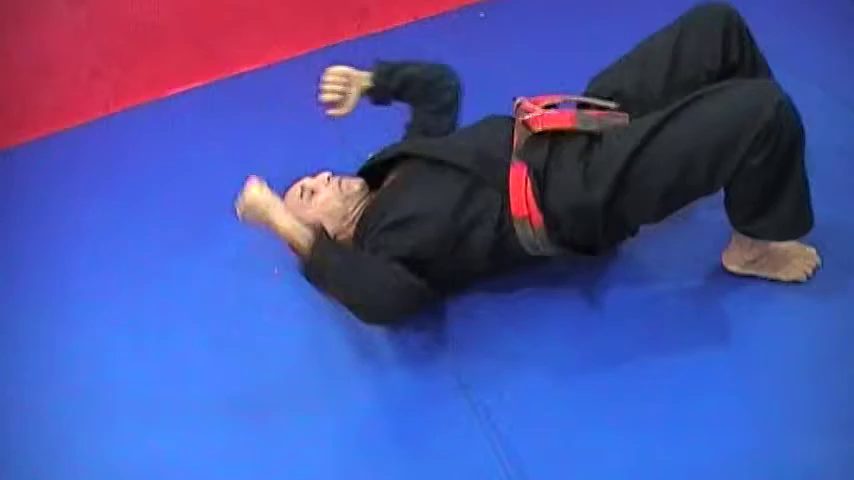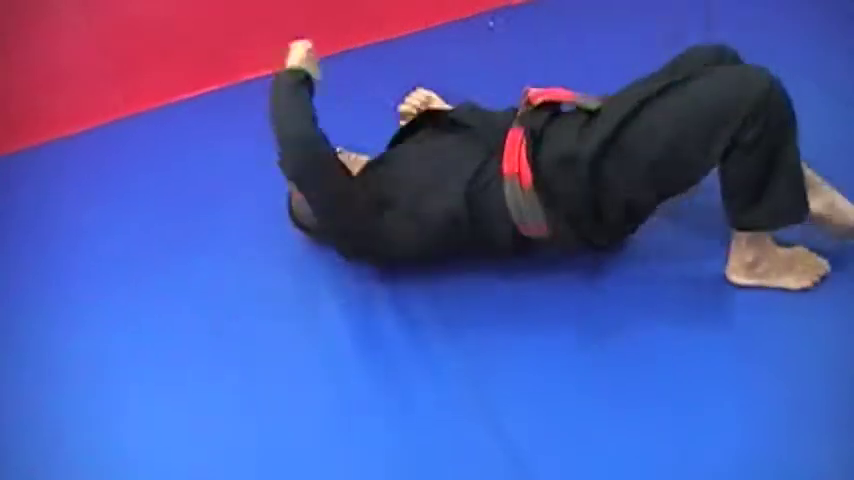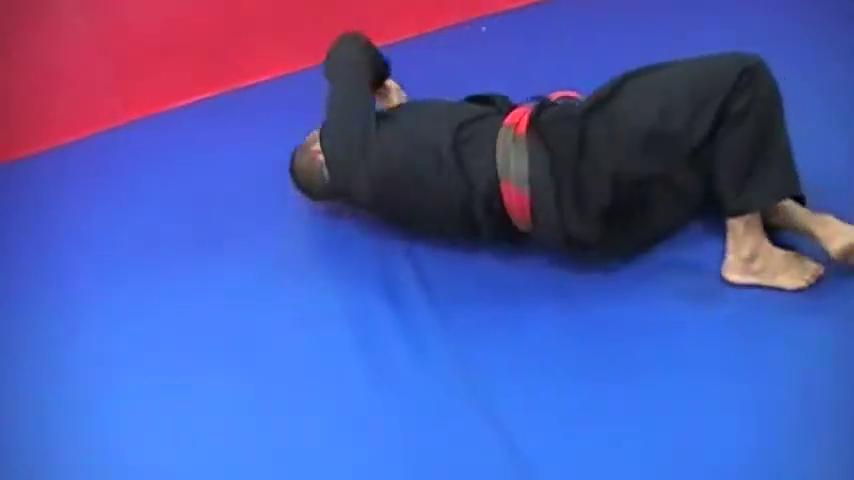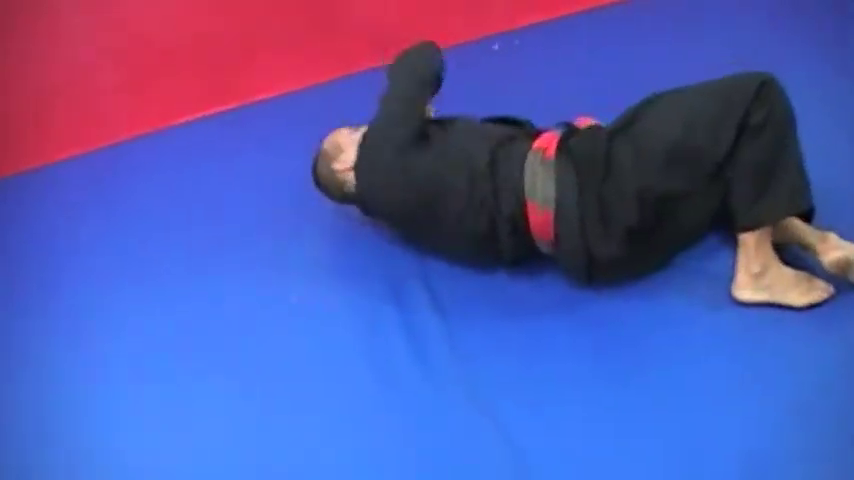
dt=0.3s
person 1, frame 1
left shoulder: (394, 178)
right shoulder: (381, 250)
left elbow: (440, 82)
right elbow: (388, 299)
left wrist: (370, 79)
right wrist: (294, 234)
left hip: (579, 128)
right hip: (585, 194)
right knee: (766, 110)
left ankle: (762, 184)
right ankle: (753, 249)
person 1, frame 2
left shoulder: (419, 158)
right shoulder: (375, 228)
left elbow: (496, 127)
right elbow: (305, 157)
left wrist: (447, 110)
right wrist: (297, 76)
left hip: (569, 136)
right hip: (573, 178)
left knee: (712, 66)
right knee: (754, 92)
left ankle: (803, 190)
right ankle: (753, 253)
person 1, frame 3
right shoulder: (358, 152)
right elbow: (349, 54)
right wrist: (381, 89)
left hip: (575, 211)
right hip: (564, 170)
right knee: (739, 80)
left ankle: (806, 221)
right ankle: (748, 253)
person 1, frame 4
left shoulder: (396, 193)
right shoulder: (384, 163)
right elbow: (421, 62)
right wrist: (416, 105)
right hip: (589, 194)
right knee: (754, 96)
right ankle: (756, 269)
